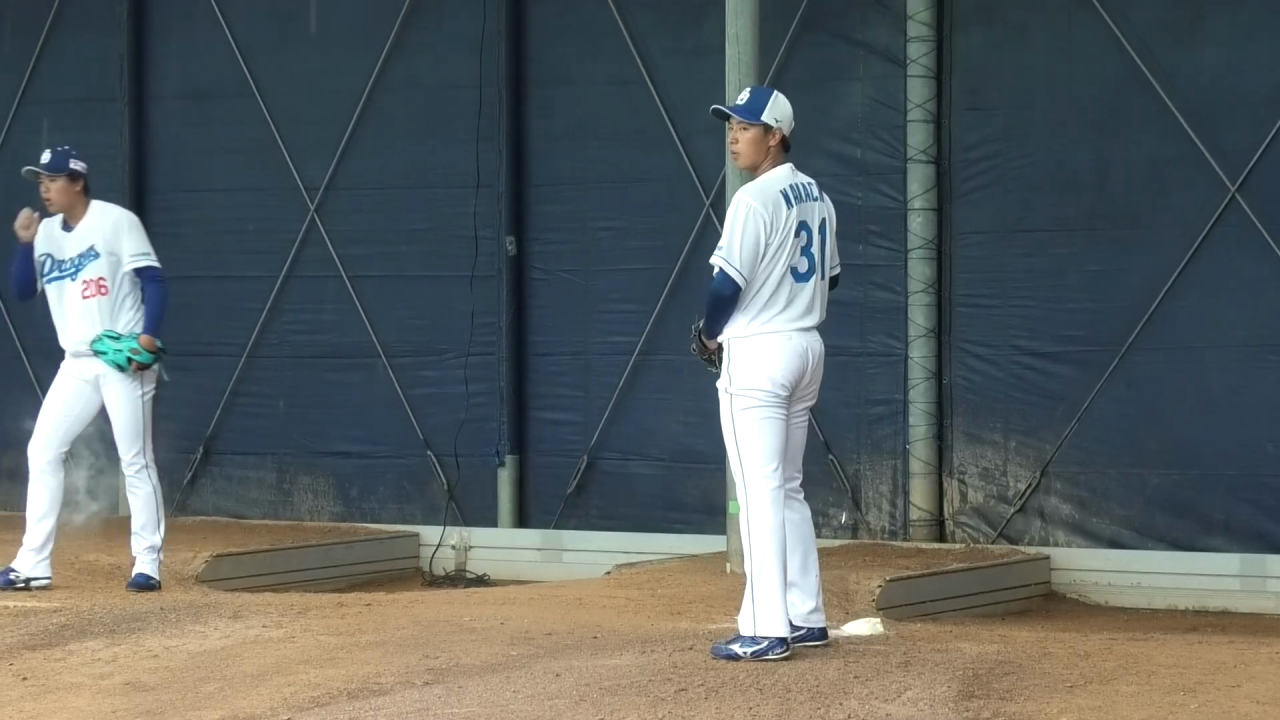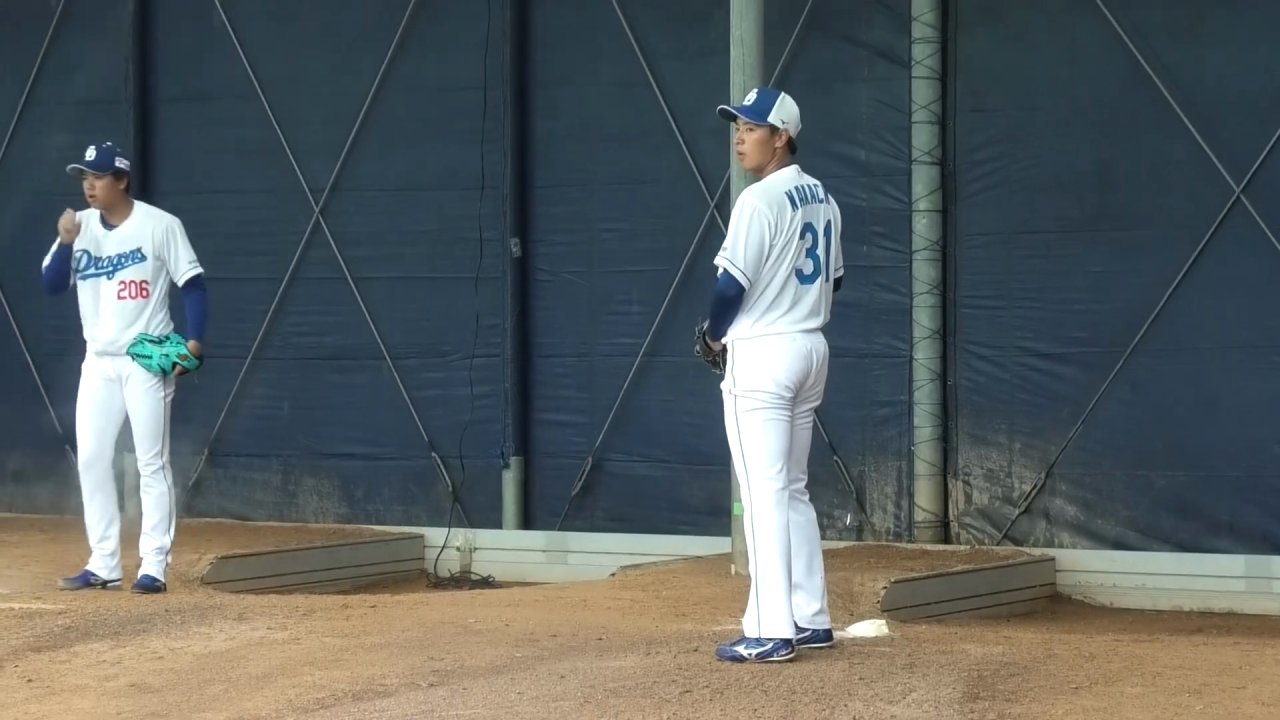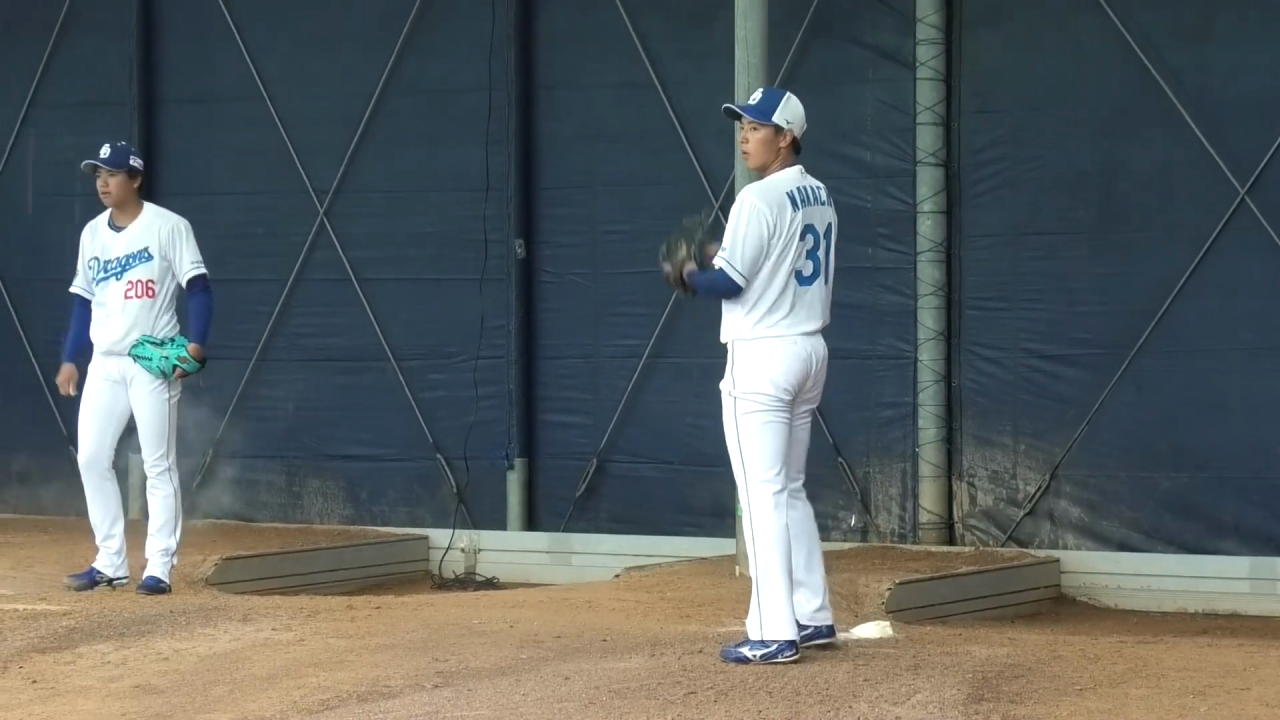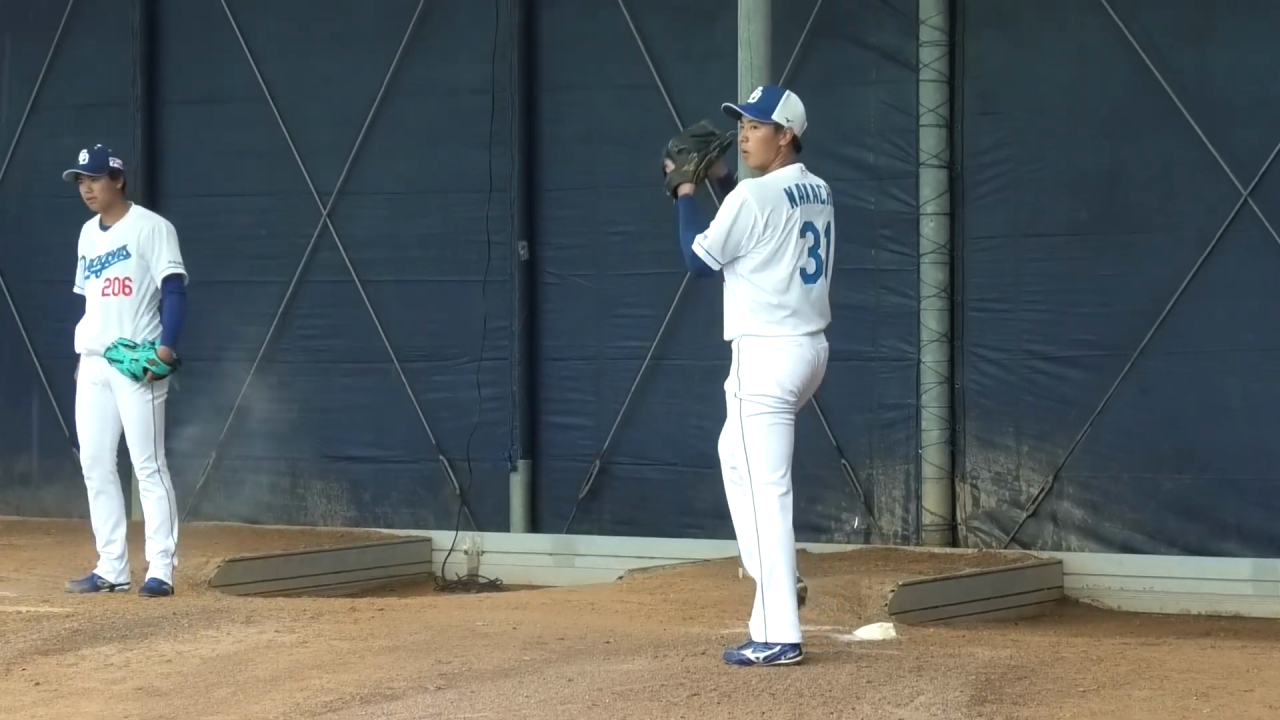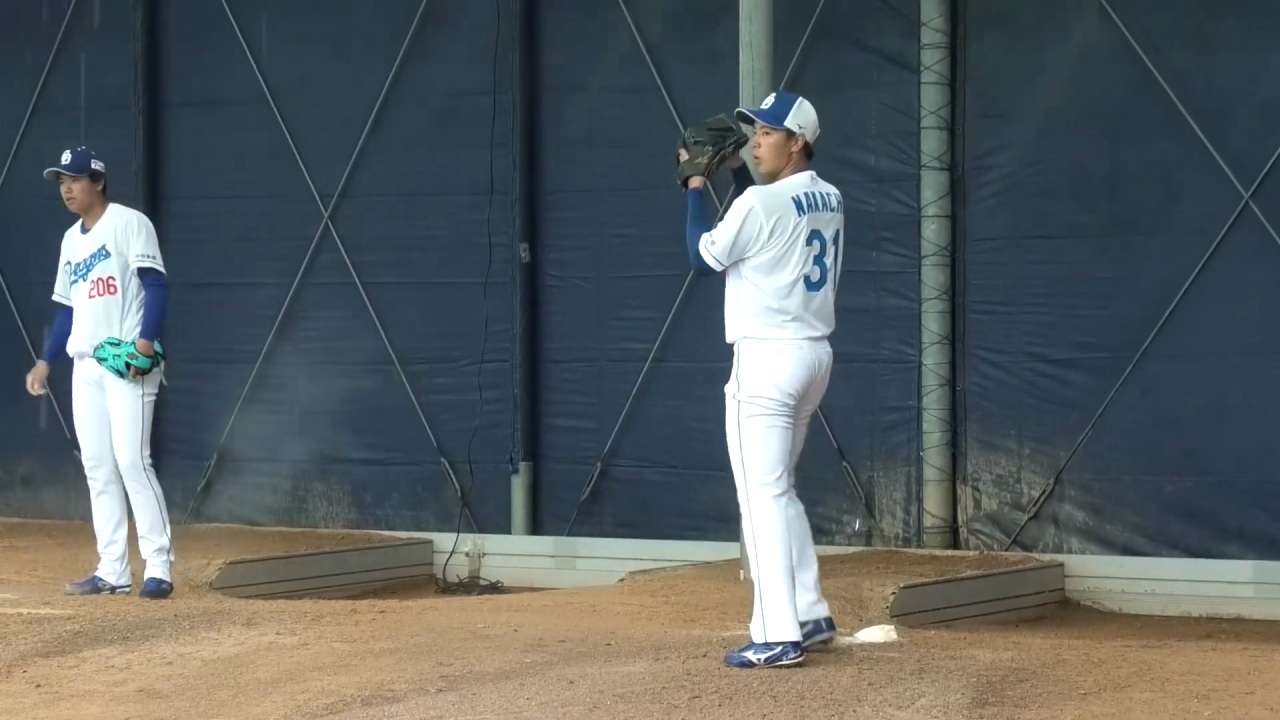
dt=0.3s
person 1, frame 1
left shoulder: (754, 199)
right shoulder: (817, 196)
left elbow: (726, 285)
right elbow: (830, 276)
left wrist: (708, 332)
left hip: (757, 355)
right hip: (806, 349)
left knee: (760, 493)
right knee: (787, 489)
left ankle: (768, 630)
right ankle: (806, 617)
person 1, frame 2
left shoulder: (758, 200)
right shoulder: (822, 199)
left elbow: (732, 286)
left wrist: (714, 334)
left hip: (762, 356)
right hip: (811, 350)
left knee: (764, 494)
right knee: (792, 492)
left ankle: (771, 632)
right ankle: (811, 619)
person 1, frame 3
left shoulder: (758, 199)
right shoulder: (821, 197)
left elbow: (728, 282)
left wrist: (690, 273)
right wrist: (720, 257)
left hip: (761, 358)
right hip: (809, 351)
left knee: (762, 495)
right knee: (789, 491)
left ankle: (774, 634)
right ankle: (812, 616)
person 1, frame 4
left shoulder: (754, 194)
right shoulder: (817, 192)
left elbow: (699, 261)
left wrist: (686, 192)
right wrist: (720, 180)
left hip: (767, 354)
right hip: (809, 349)
left knee: (766, 492)
right knee: (737, 456)
left ankle: (777, 635)
right ankle: (782, 577)
person 1, frame 5
left shoulder: (761, 201)
right shoulder: (828, 199)
left elbow: (703, 258)
left wrist: (696, 186)
right wrist: (737, 172)
left hip: (767, 358)
right hip: (813, 357)
left knee: (762, 496)
right knee: (777, 489)
left ankle: (777, 636)
right ankle: (809, 615)
person 2, frame 1
left shoulder: (114, 220)
right shoulder: (46, 233)
left elbow: (153, 278)
left wrist: (149, 335)
left hip: (123, 359)
right hip: (78, 363)
left knee: (134, 461)
right knee: (43, 451)
left ankle: (147, 562)
person 2, frame 2
left shoulder: (161, 225)
right shoulder: (79, 225)
left elbow: (193, 285)
right elbow: (52, 280)
left wrist: (194, 340)
right wrist: (64, 244)
right hip: (99, 361)
left knee: (152, 464)
right knee: (91, 460)
left ankle: (154, 566)
right ankle: (104, 564)
person 2, frame 3
left shoulder: (169, 226)
right shoulder: (92, 232)
left elbow: (198, 287)
right elbow: (83, 298)
left wrist: (196, 343)
right wrist: (69, 358)
right hip: (105, 364)
left knee: (158, 466)
right knee: (91, 458)
left ankle: (159, 567)
right ankle: (110, 561)
person 2, frame 4
left shoulder: (152, 227)
right shoulder: (88, 233)
left elbow: (175, 290)
left wrist: (167, 346)
right wrist: (81, 357)
right hip: (93, 365)
left knee: (148, 466)
right knee: (95, 465)
left ankle: (161, 568)
right ankle: (113, 567)
person 2, frame 5
left shoulder: (130, 223)
right shoulder: (71, 239)
left elbow: (155, 284)
right elbow: (66, 307)
left wrist: (146, 340)
right wrist: (46, 361)
left hip: (127, 364)
right hip: (86, 366)
left knee: (132, 462)
right knee: (97, 469)
left ankle: (158, 566)
right ankle: (113, 570)
